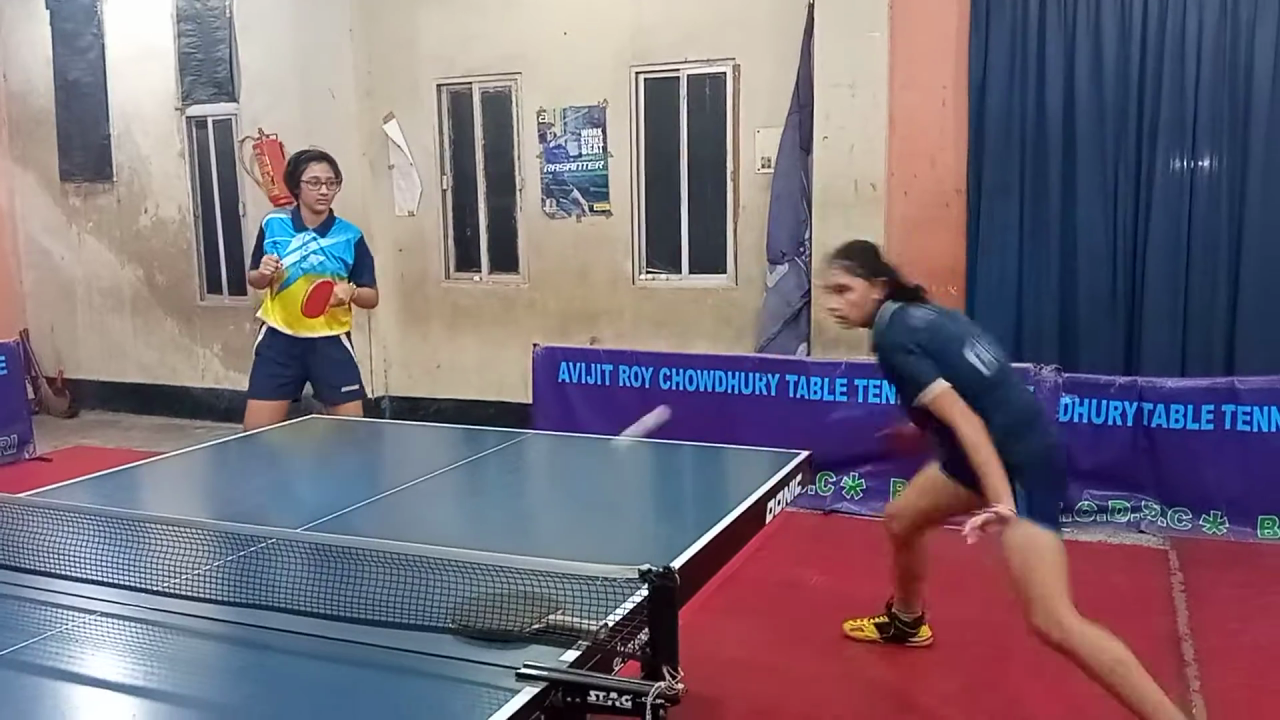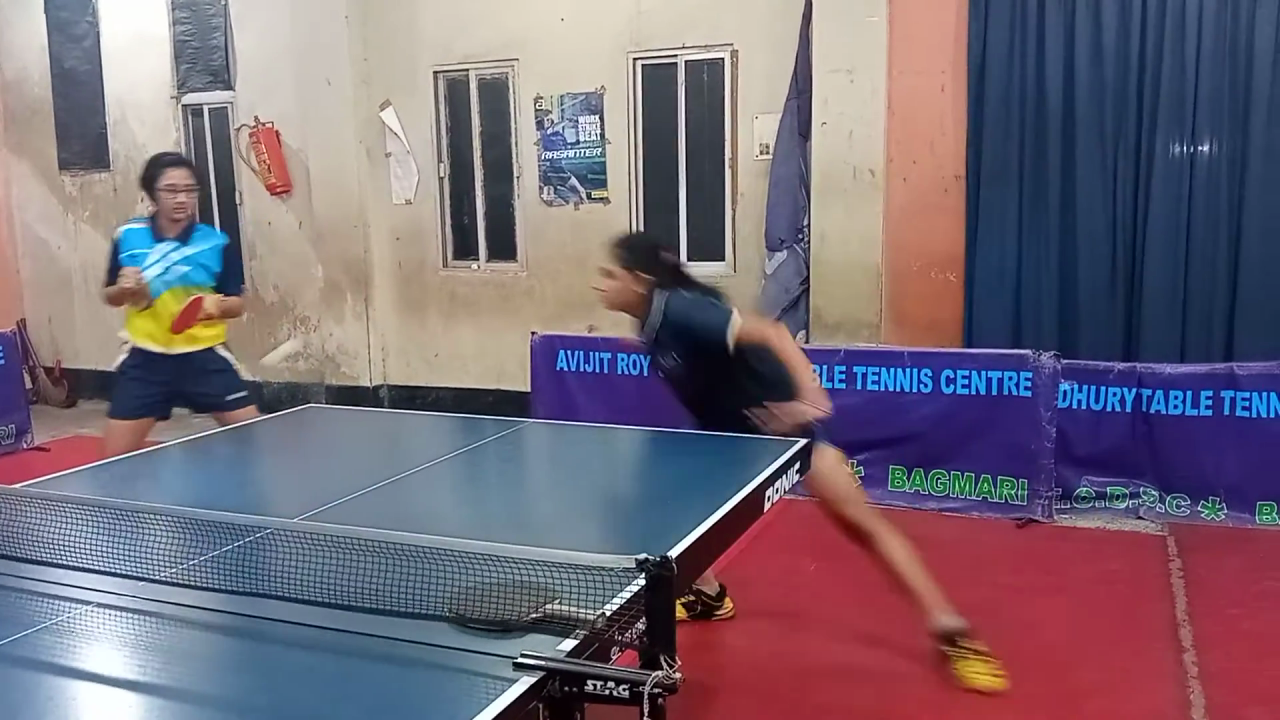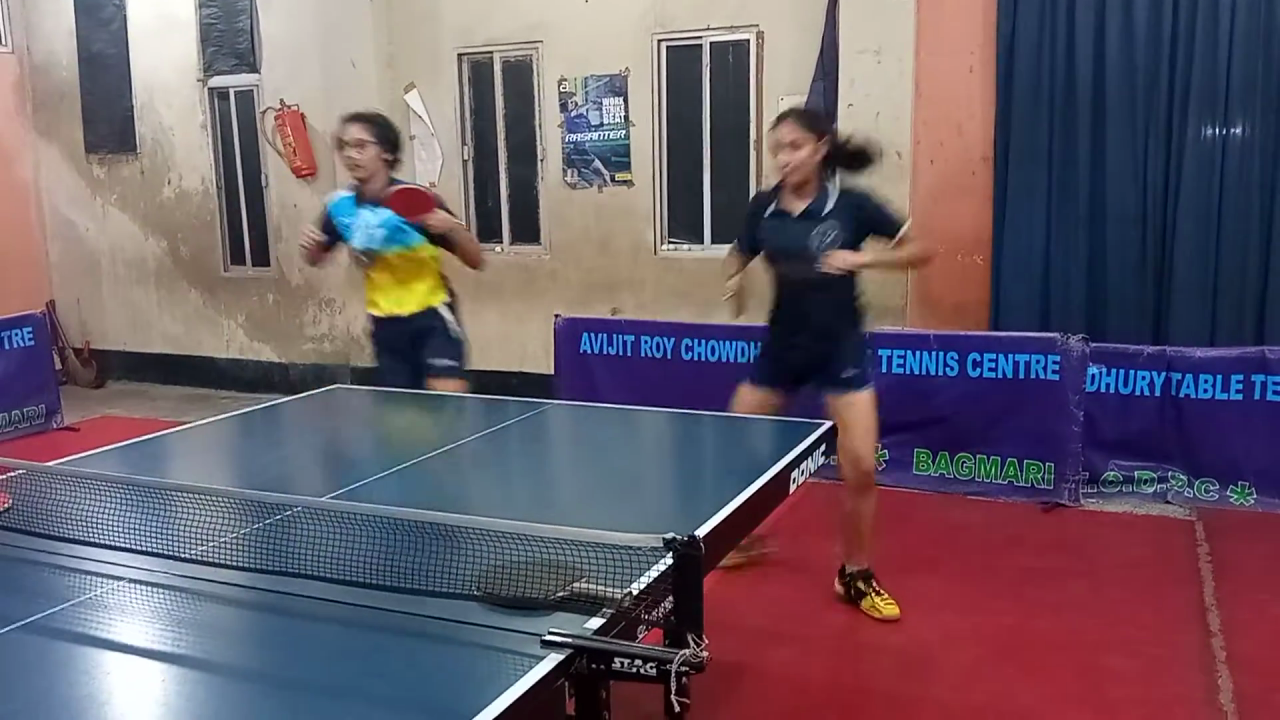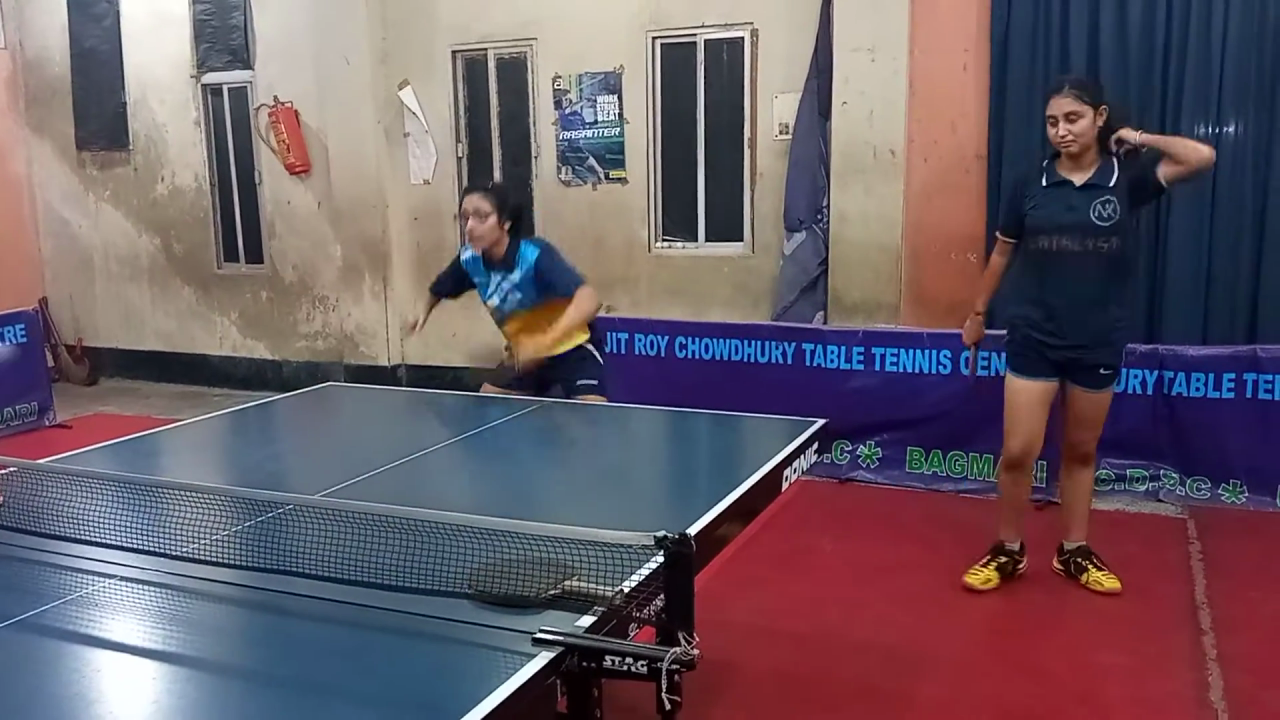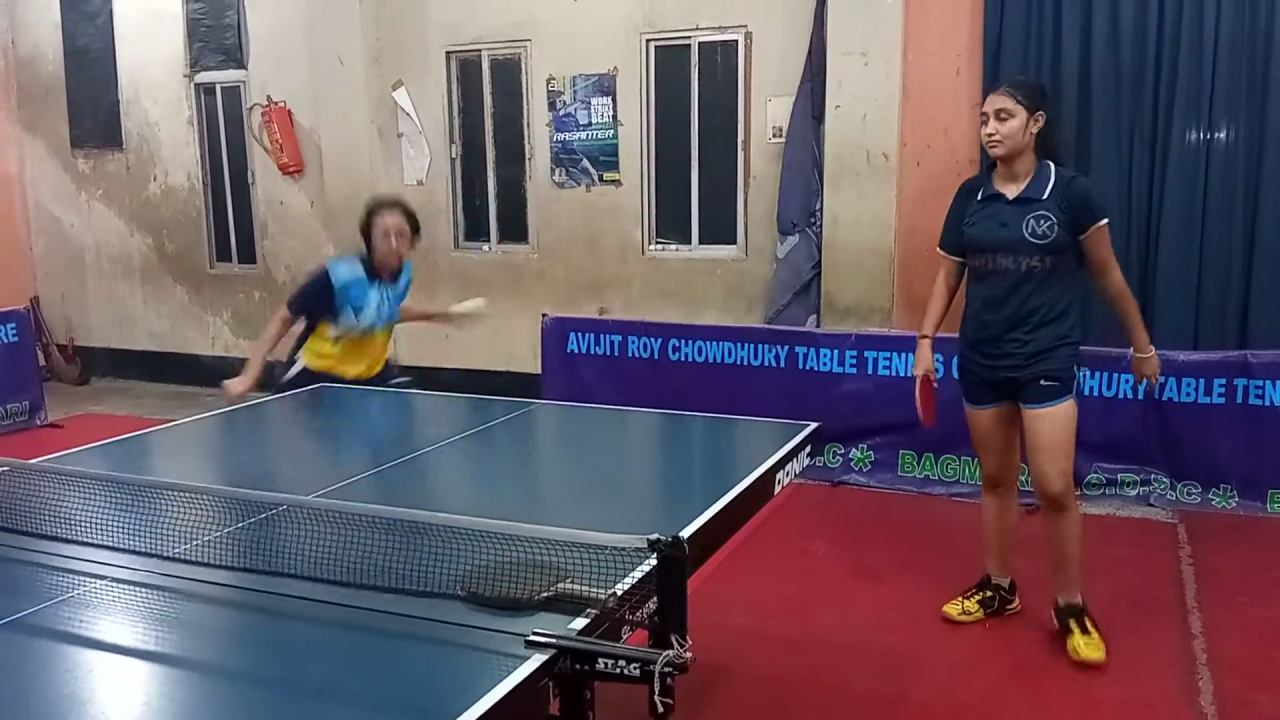
dt=1s
person 1, frame 1
left shoulder: (893, 337)
right shoulder: (915, 320)
left elbow: (967, 422)
left wrist: (1002, 505)
right wrist: (920, 428)
left hip: (1023, 464)
right hip: (998, 454)
left knee: (1054, 626)
right knee: (900, 522)
right ankle: (906, 620)
person 1, frame 2
left shoulder: (680, 310)
right shoulder: (654, 321)
left elbow: (764, 333)
left wrist: (811, 398)
left hip: (774, 420)
right hip: (730, 428)
left knee: (860, 525)
left ankle: (951, 633)
right ankle: (706, 594)
person 1, frame 3
left shoulder: (854, 205)
right shoulder: (764, 208)
left elbow: (918, 250)
right elbow: (740, 256)
left wrist: (861, 259)
right wrist: (735, 278)
left hip: (841, 351)
right hip: (780, 351)
left knee: (861, 466)
left ankle: (855, 573)
right ankle: (748, 534)
person 1, frame 4
left shoulder: (1129, 176)
right shoulder: (1030, 183)
left elbow: (1202, 156)
right elbow: (1002, 254)
left wrist: (1140, 139)
right wrist: (977, 314)
left hip: (1098, 342)
right hip: (1033, 338)
left knee: (1080, 451)
right knee: (1018, 452)
left ankle: (1073, 551)
right ankle: (1008, 549)
person 1, frame 5
left shoulder: (1071, 192)
right shoulder: (970, 195)
left elbow: (1108, 276)
right elbow: (948, 275)
left wrist: (1141, 342)
right wrist: (925, 339)
left hip: (1047, 360)
right hip: (981, 360)
left knee: (1055, 488)
right knee: (995, 479)
left ankle: (1072, 608)
right ankle: (998, 586)
person 2, frame 1
left shoulder: (350, 237)
right shoulder: (272, 225)
left elbow: (372, 298)
right elbow: (254, 281)
left wrist: (351, 291)
right wrist: (262, 274)
left hip: (330, 343)
right hip: (279, 340)
right knee: (256, 433)
person 2, frame 2
left shoulder: (216, 244)
right shoulder: (128, 238)
left elbow: (236, 305)
right elbow: (112, 299)
left wrist: (218, 303)
right wrist: (123, 289)
left hip: (206, 357)
right hip: (147, 361)
right knee: (113, 461)
person 2, frame 3
right shoulder: (339, 205)
left elbow: (476, 261)
right elbow: (319, 256)
left wrist: (453, 228)
right wrist: (311, 248)
left hip: (430, 319)
right hip: (386, 325)
person 2, frame 4
left shoulder: (536, 256)
right shoulder: (469, 261)
left elbow: (589, 300)
right elbow: (436, 293)
left wrist: (543, 342)
right wrist: (420, 313)
left hip: (572, 354)
right hip: (526, 358)
person 2, frame 5
left shoulder: (402, 277)
right shoulder: (338, 277)
right elbow: (283, 318)
left wrist: (431, 314)
right wrist: (250, 375)
left hip: (369, 375)
right hip: (317, 374)
